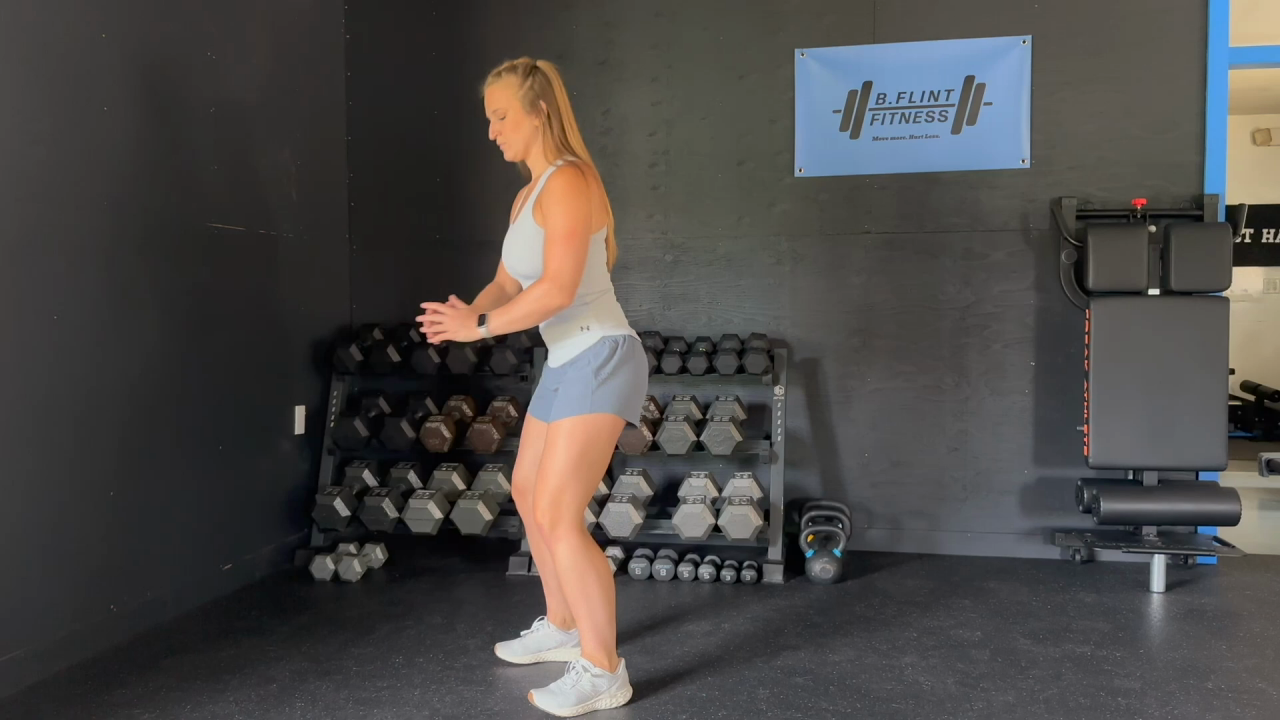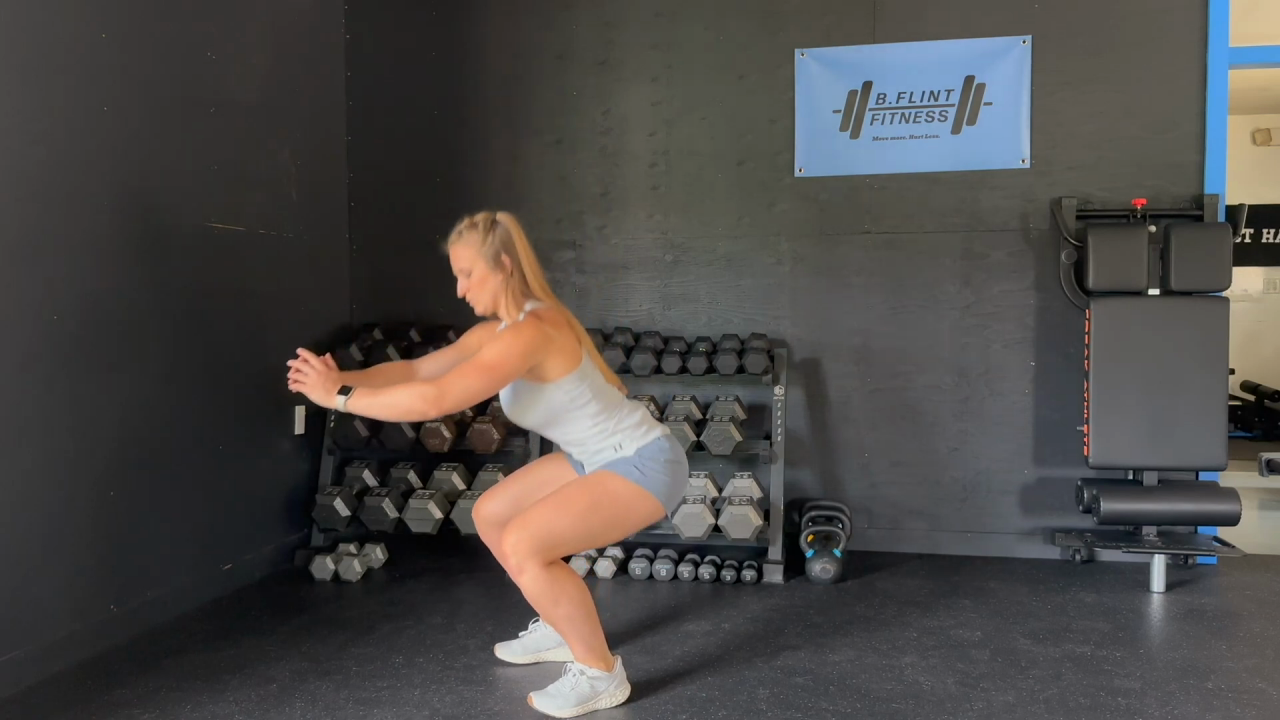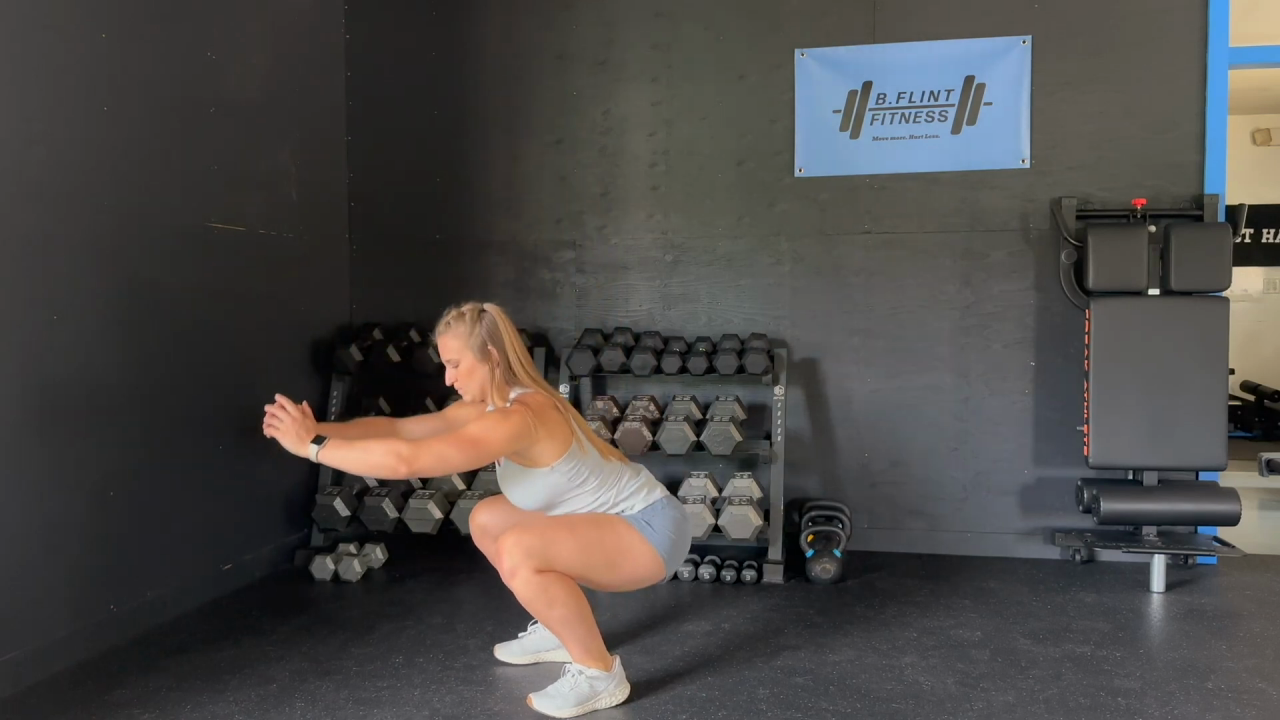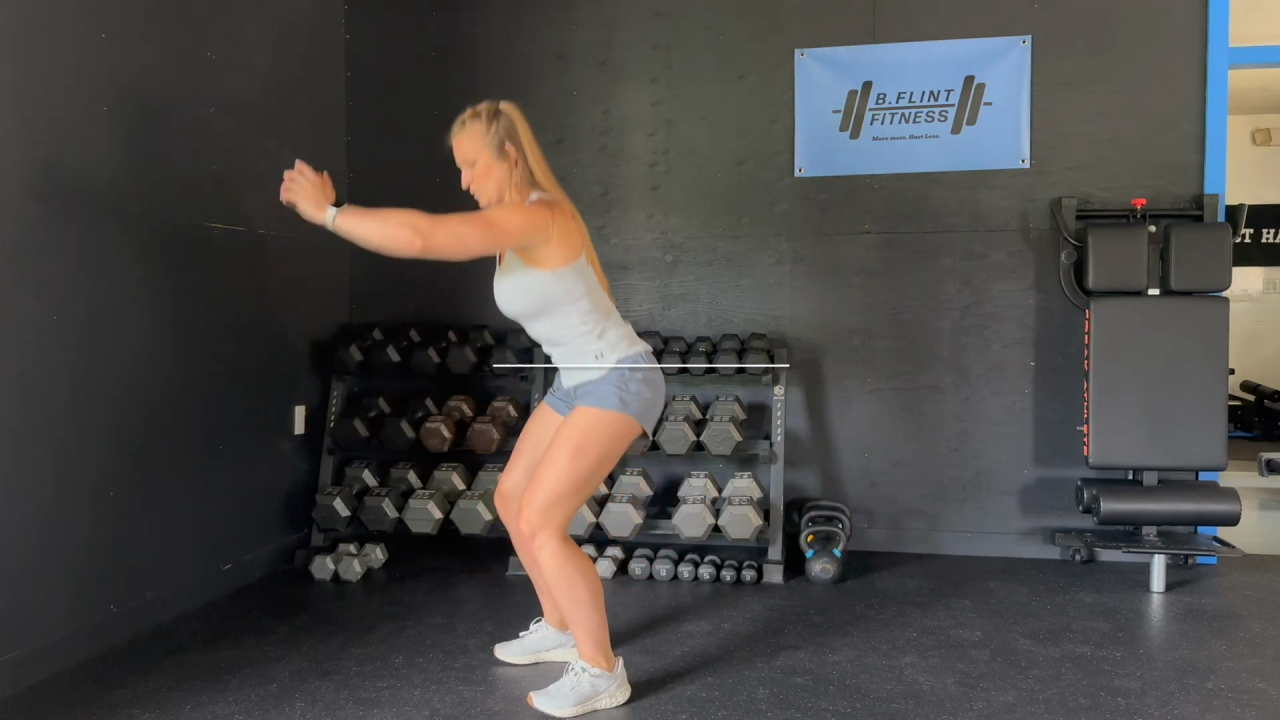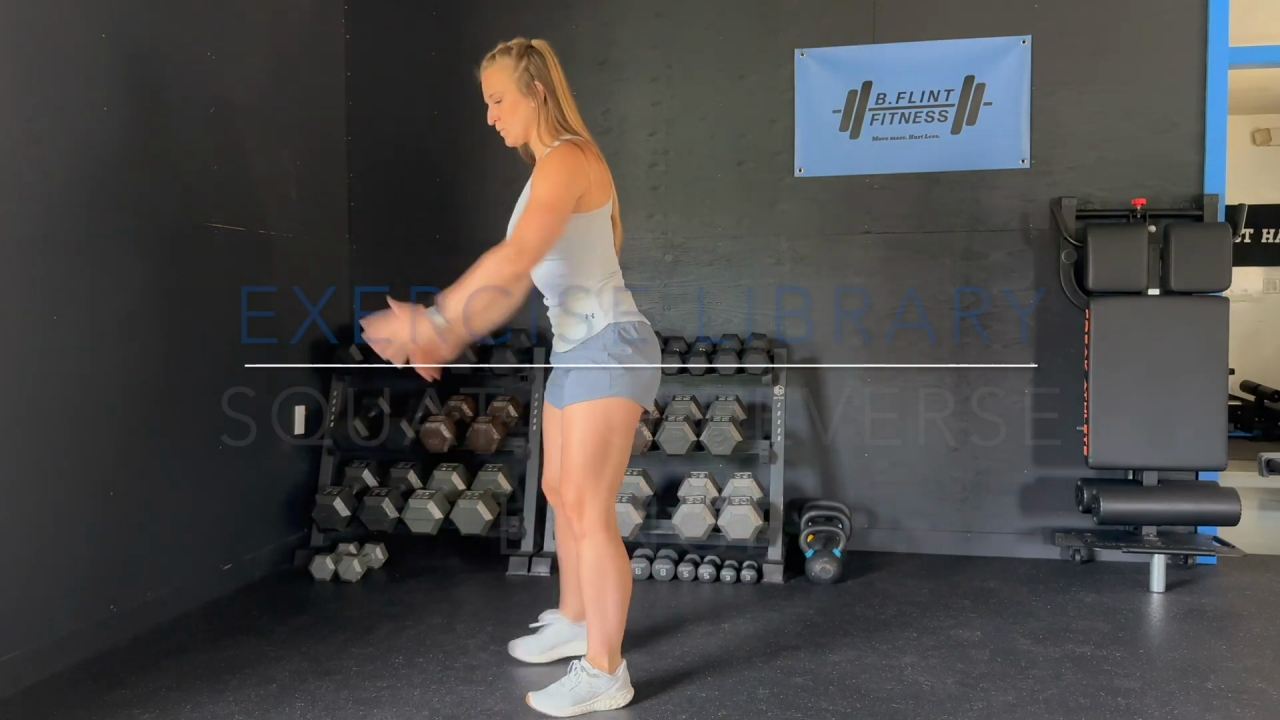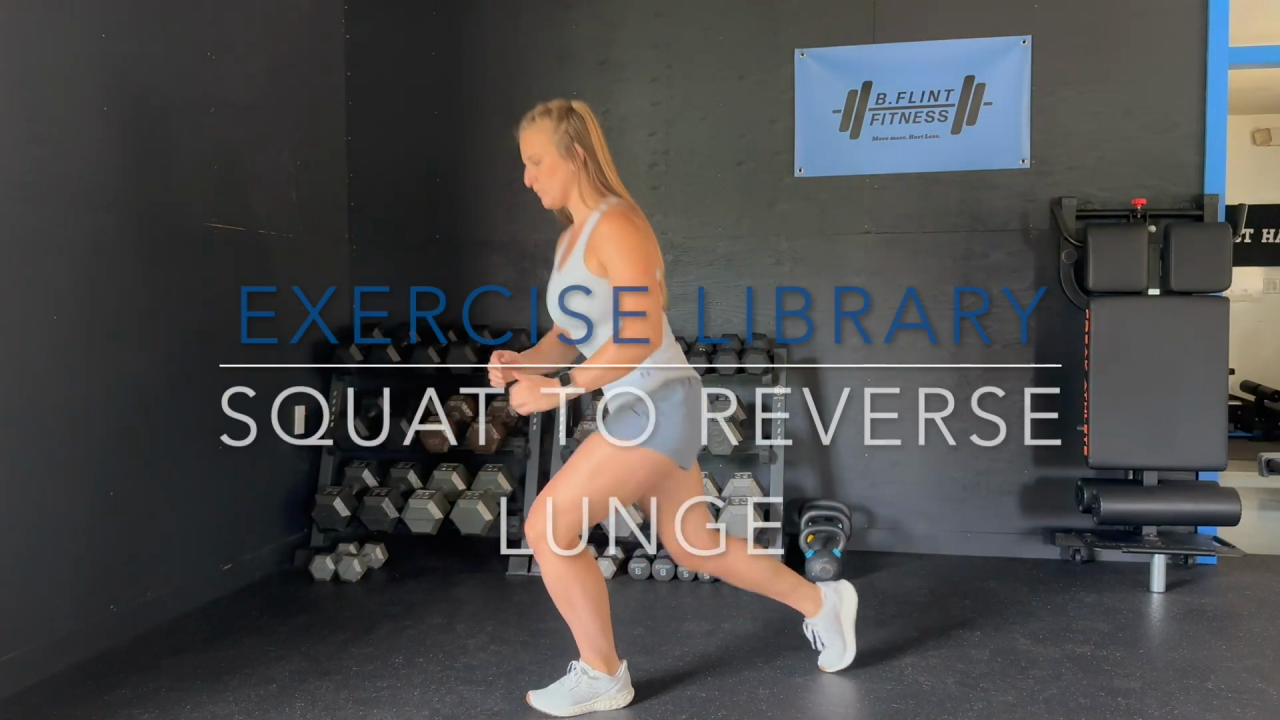
dt=0.5s
person 1, frame 1
left shoulder: (569, 181)
right shoulder: (530, 196)
left elbow: (557, 288)
right elbow: (509, 286)
left wrist: (480, 326)
right wrist: (469, 312)
left hip: (598, 363)
right hip: (570, 363)
left knee: (555, 516)
right knee: (529, 495)
right ankle: (562, 628)
person 1, frame 2
left shoulder: (530, 332)
right shoulder: (498, 331)
left elbow: (440, 399)
right elbow: (420, 371)
left wrist: (342, 397)
right wrist: (344, 379)
left hip: (643, 465)
right hip: (603, 457)
left knee: (524, 547)
right knee: (491, 516)
left ankle: (600, 672)
right ankle: (561, 627)
person 1, frame 3
left shoulder: (518, 420)
right shoulder: (487, 407)
left elbow: (408, 459)
right elbow: (401, 428)
left wrist: (313, 445)
right wrist: (320, 429)
left hip: (651, 530)
right hip: (620, 514)
left knee: (516, 548)
right knee: (487, 522)
left ankle: (599, 673)
right ankle: (561, 629)
person 1, frame 4
left shoulder: (538, 216)
right shoulder: (512, 220)
left elbow: (421, 238)
right elbow: (422, 238)
left wrist: (329, 213)
right wrist: (334, 211)
left hip: (620, 381)
right hip: (582, 383)
left knee: (539, 523)
right knee: (512, 499)
right ankle: (562, 627)
person 1, frame 5
left shoulder: (568, 160)
right shoulder: (549, 166)
left elbow: (512, 261)
right elbow: (512, 278)
left wrist: (428, 322)
right wrist: (448, 335)
left hip: (611, 351)
right hip: (581, 353)
left knee: (585, 514)
right knee: (561, 495)
right ankle: (571, 618)
person 1, frame 6
left shoulder: (617, 225)
right shoulder: (574, 235)
left elbow: (641, 336)
right elbow: (569, 331)
left wrist: (557, 385)
right wrist: (528, 361)
left hip: (659, 407)
right hip: (647, 407)
left knee: (547, 527)
right knee: (693, 548)
right ankle: (821, 602)
